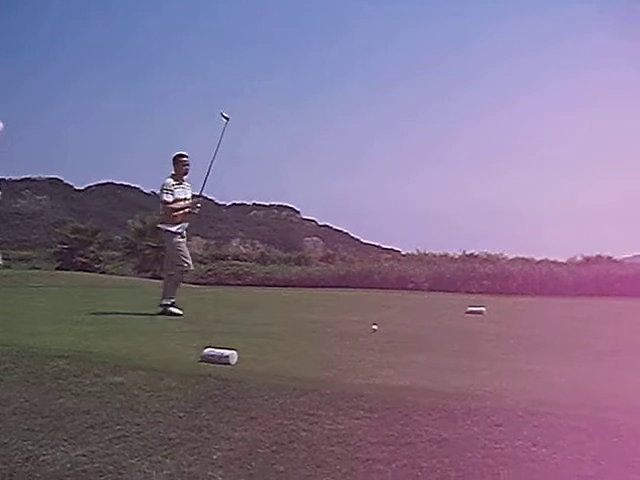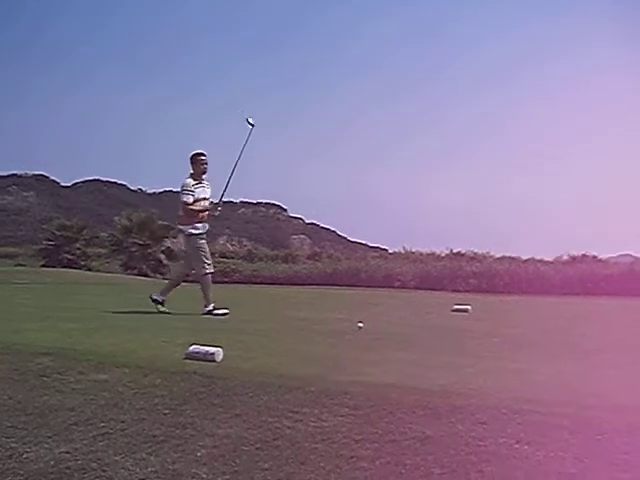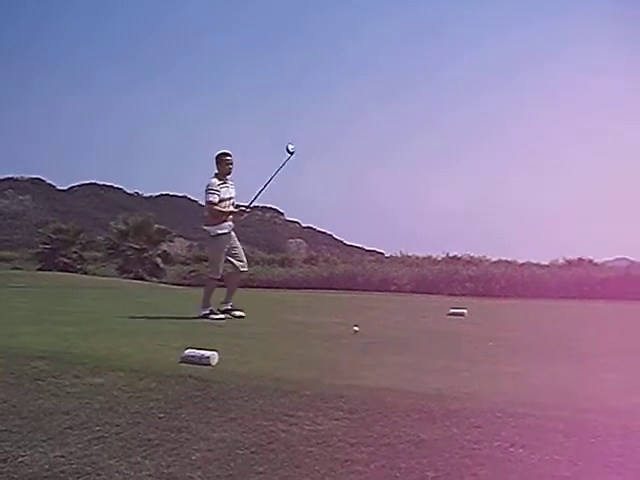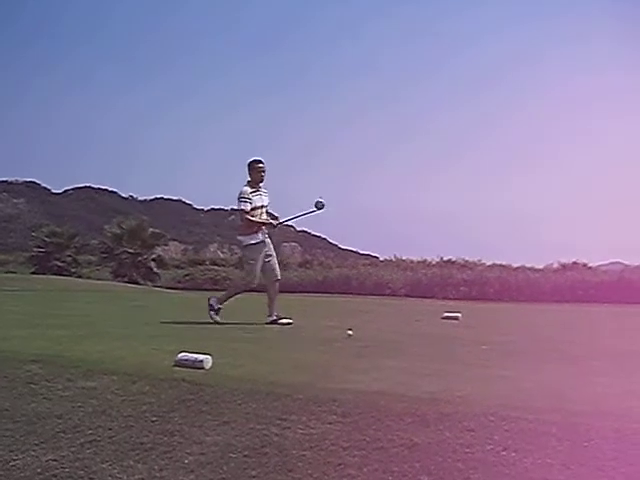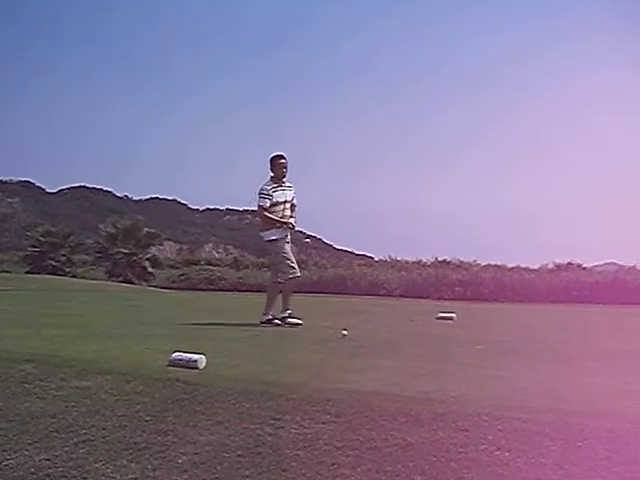
dt=0.3s
person 1, frame 1
left shoulder: (187, 186)
right shoulder: (168, 184)
right elbow: (166, 208)
left wrist: (193, 207)
right wrist: (187, 205)
left hip: (181, 230)
right hip: (171, 230)
left knee: (171, 269)
right knee: (185, 265)
left ankle: (167, 300)
right ankle: (169, 300)
person 1, frame 2
left shoulder: (206, 184)
right shoulder: (188, 184)
right elbow: (187, 209)
left wrist: (212, 209)
right wrist: (207, 208)
left hip: (200, 230)
right hip: (192, 231)
left knee: (187, 269)
right knee: (205, 267)
left ankle: (160, 296)
right ankle: (208, 306)
person 1, frame 3
left shoulder: (230, 184)
right shoulder: (213, 184)
right elbow: (211, 209)
left wrist: (237, 210)
right wrist: (233, 211)
left hip: (227, 230)
right hip: (216, 232)
left knee: (240, 265)
right knee: (215, 271)
left ankle: (227, 304)
right ankle: (205, 309)
person 1, frame 4
left shoulder: (264, 192)
right shoulder: (246, 192)
right elbow: (244, 218)
left wrist: (271, 219)
right wrist: (265, 222)
left hip: (263, 238)
right hip: (251, 241)
left knee: (274, 276)
right knee: (250, 280)
left ankle: (273, 315)
right ankle: (217, 302)
person 1, frame 5
left shoulder: (289, 187)
right shoulder: (266, 188)
left elbow: (293, 209)
right elbow: (261, 213)
left wrist: (292, 219)
right wrist: (281, 220)
left hip: (285, 235)
right hip: (273, 236)
left knee: (278, 277)
right knee: (291, 272)
left ankle: (267, 314)
right ankle: (285, 312)
